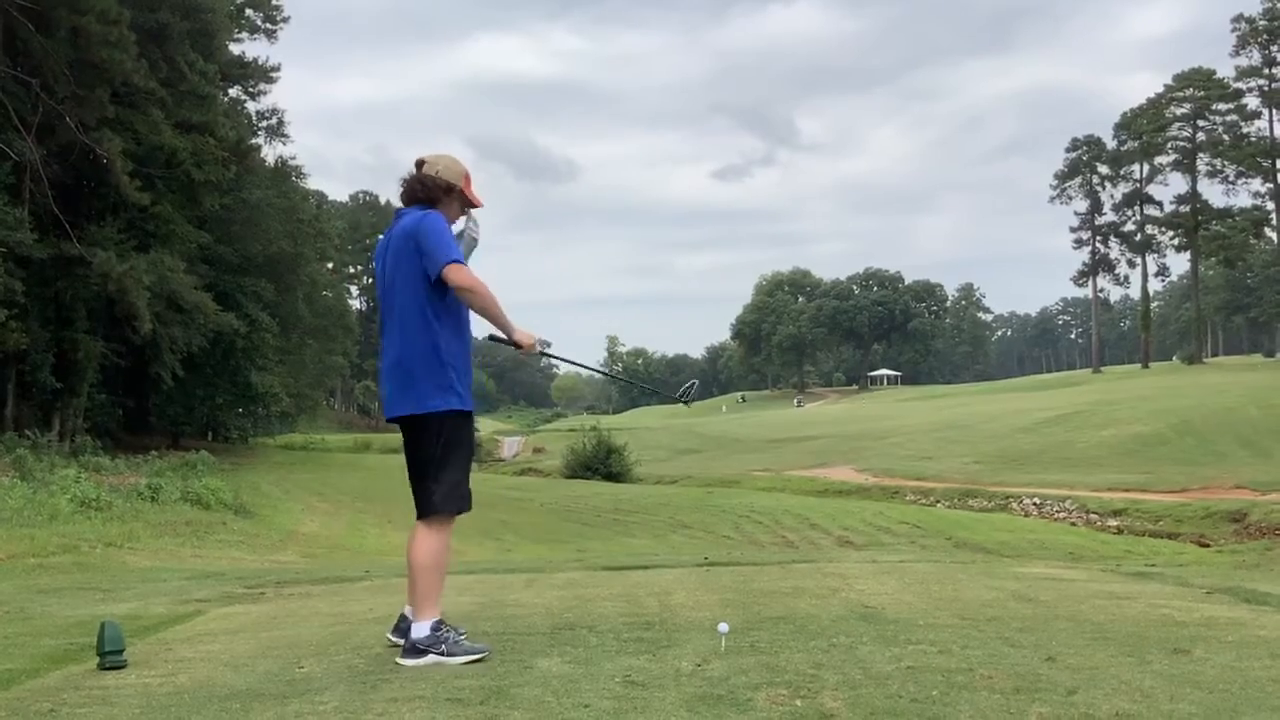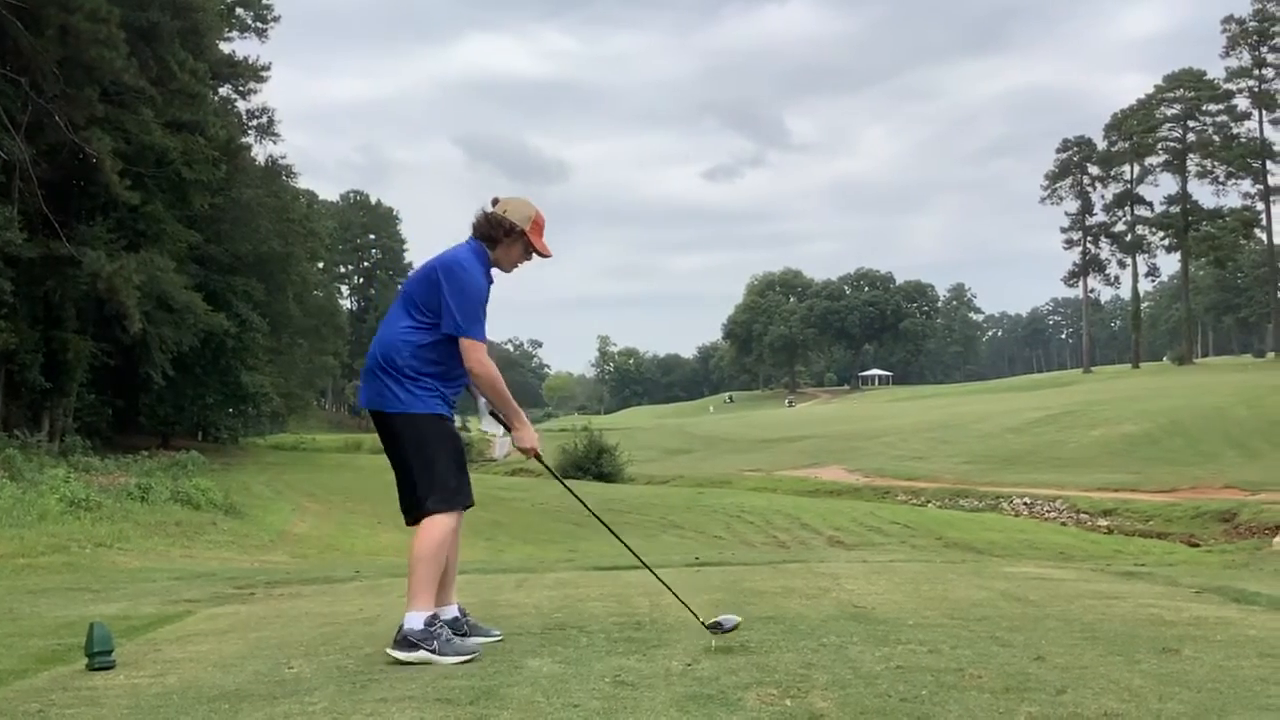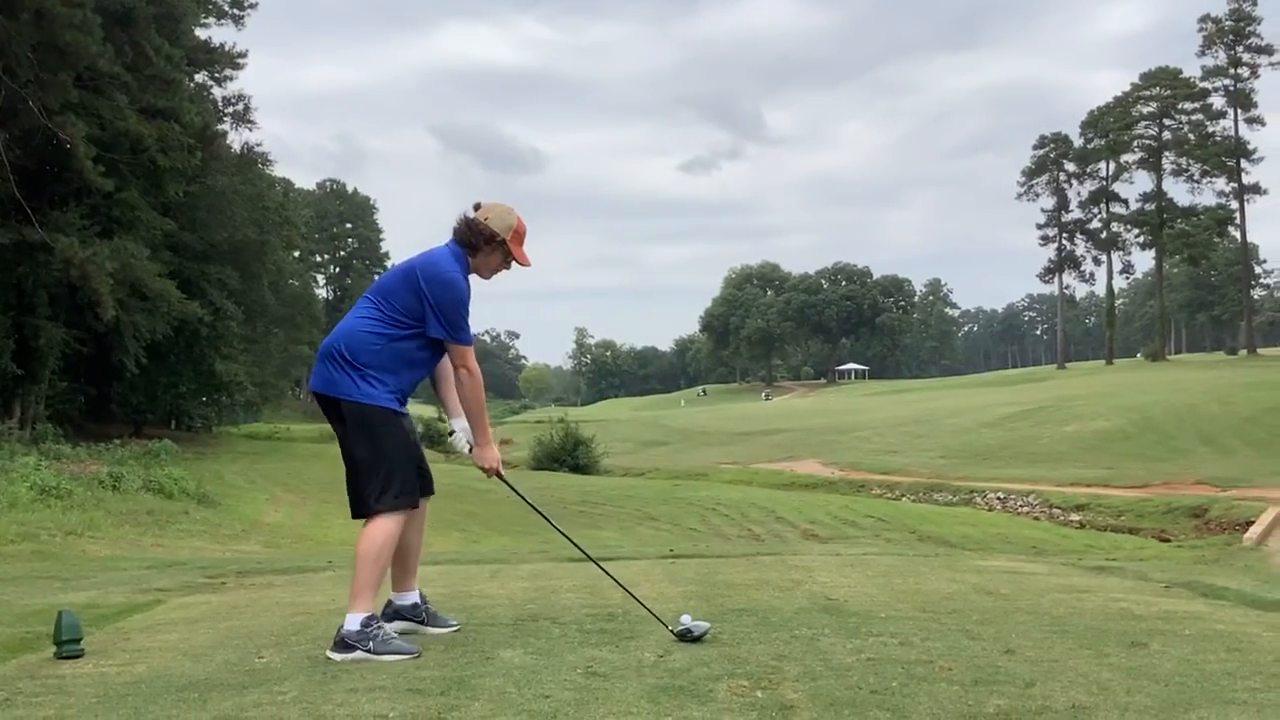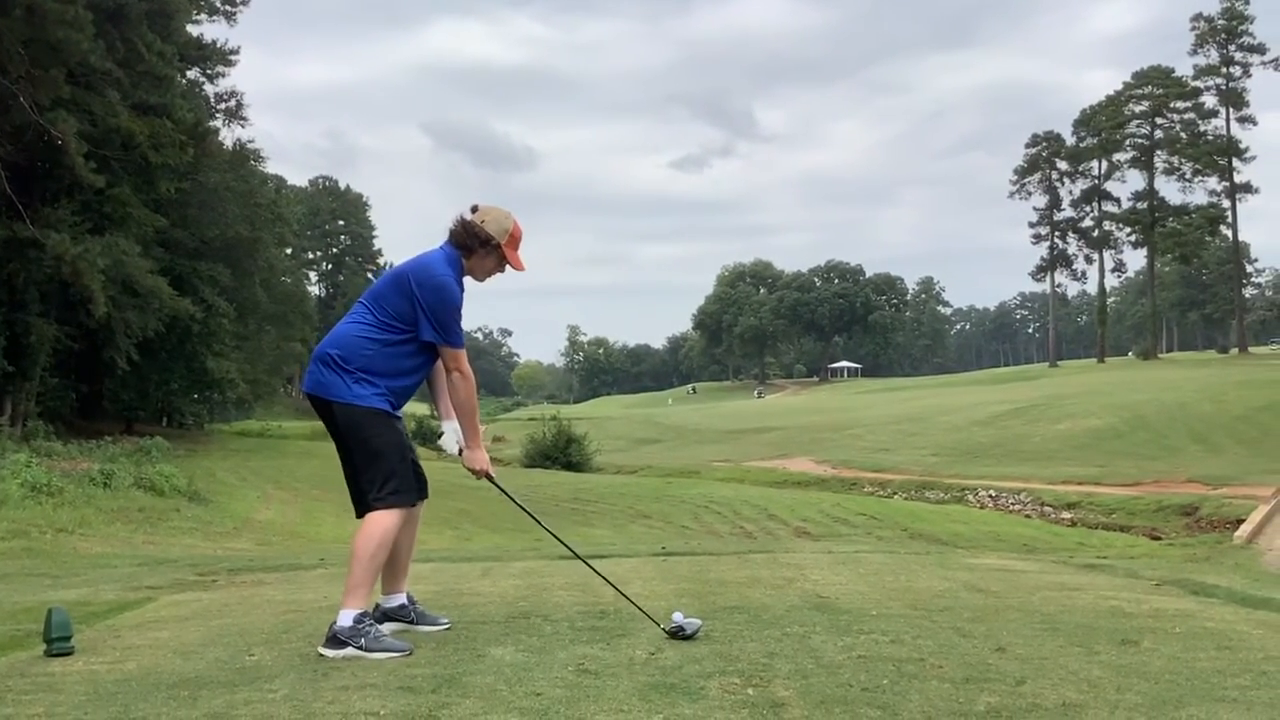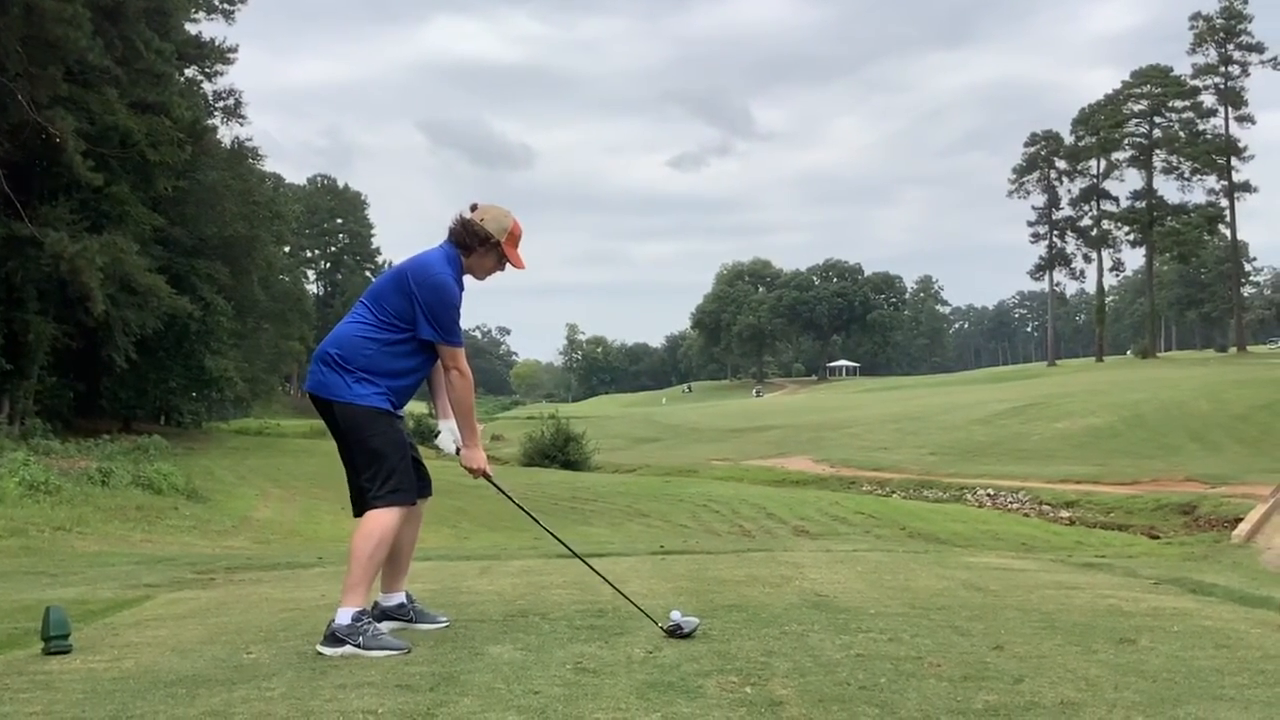
dt=1s
person 1, frame 1
left shoulder: (394, 237)
right shoulder: (425, 223)
right elbow: (460, 282)
left wrist: (466, 254)
right wrist: (511, 329)
left hip: (417, 386)
right hip: (434, 387)
left knee: (434, 507)
right knee: (439, 508)
left ankle: (414, 616)
right ankle: (424, 634)
person 1, frame 2
left shoulder: (469, 266)
right shoulder: (463, 270)
left elbow: (465, 355)
right elbow: (476, 362)
left wrist: (490, 403)
right wrist: (519, 423)
left hip: (415, 393)
right hip: (405, 392)
left knee: (448, 503)
right knee: (441, 504)
left ankle: (446, 614)
right ankle: (416, 626)
person 1, frame 3
left shoulder: (443, 268)
right shoulder: (446, 275)
left elbow: (442, 357)
right elbow: (466, 368)
left wrist: (458, 422)
right wrist: (484, 442)
left hip: (364, 383)
right hip: (357, 383)
left knee: (415, 492)
right knee: (391, 501)
left ankle: (405, 602)
right ankle: (356, 628)
person 1, frame 4
left shoulder: (437, 271)
right shoulder: (439, 279)
left elbow: (437, 361)
right elbow: (459, 370)
left wrist: (449, 425)
right wrist: (474, 444)
left hip: (354, 386)
right hip: (349, 385)
left knee: (409, 493)
right knee: (391, 499)
left ankle: (394, 604)
right ankle: (348, 625)
person 1, frame 5
left shoulder: (437, 270)
right shoulder: (437, 278)
left elbow: (436, 360)
right elbow: (456, 369)
left wrist: (447, 424)
right wrist: (471, 443)
left hip: (357, 386)
right hip: (350, 385)
left knee: (413, 491)
right knee: (390, 497)
left ankle: (392, 602)
right ankle: (346, 623)
